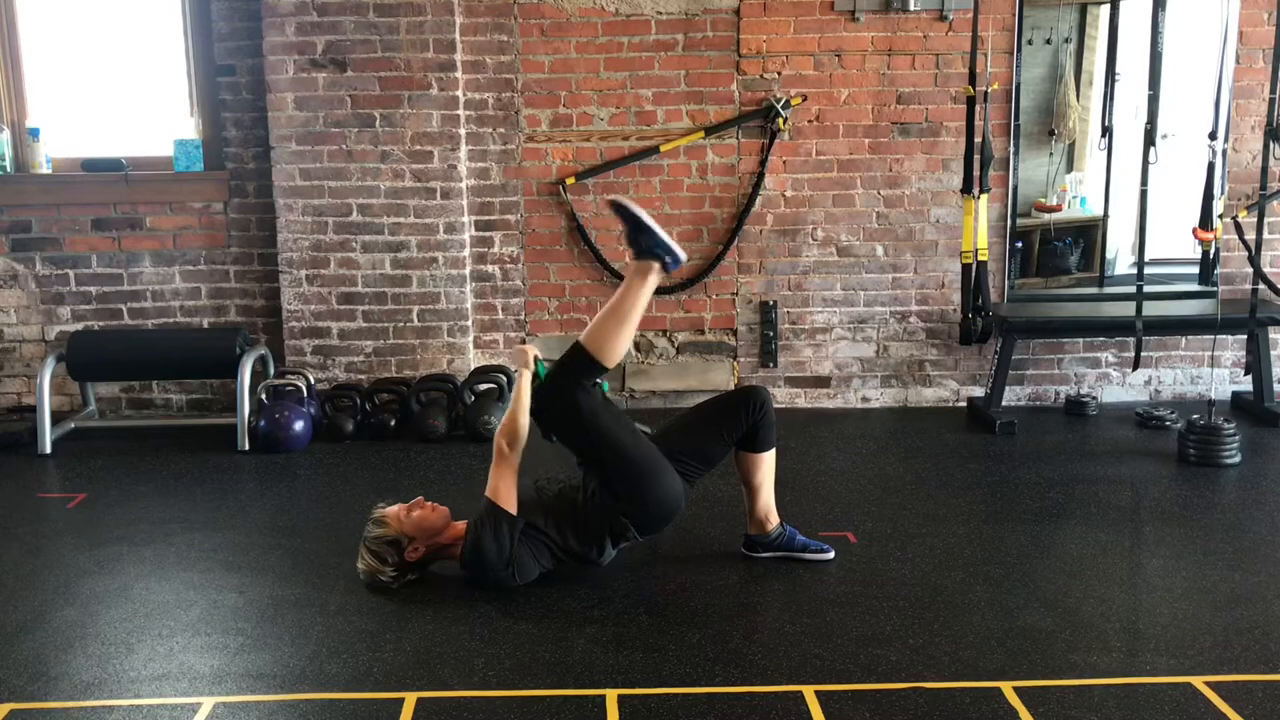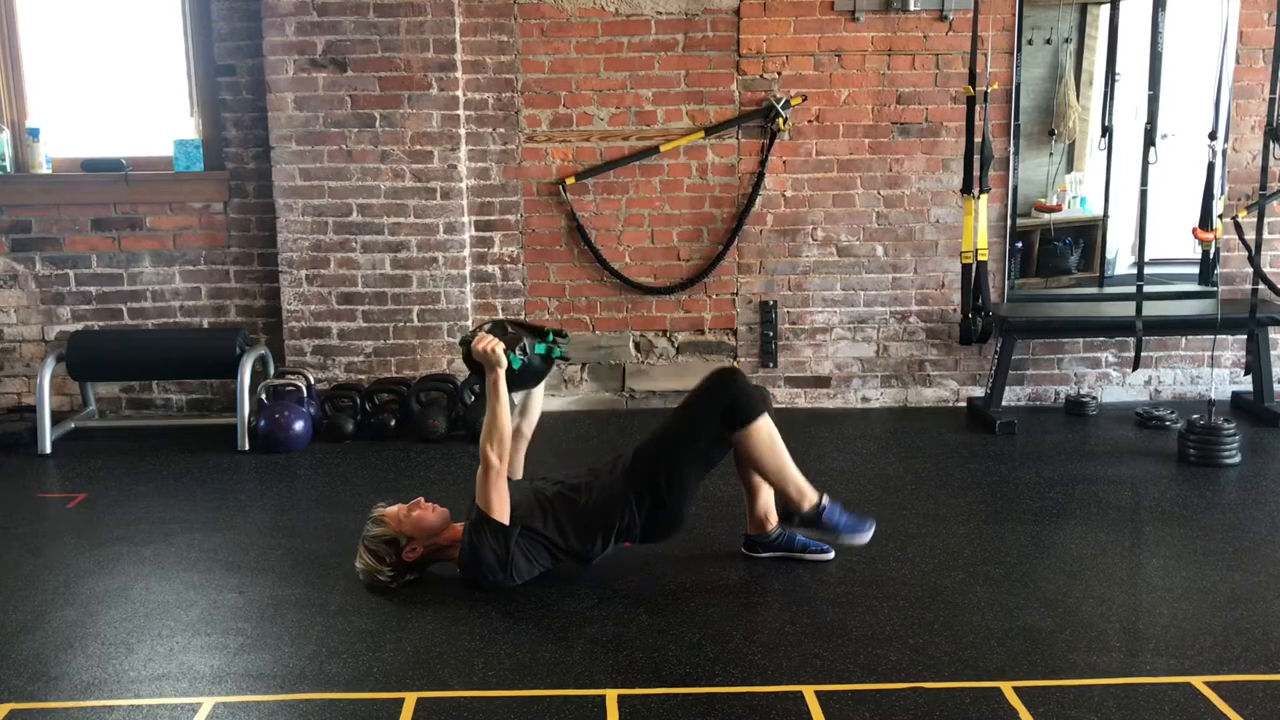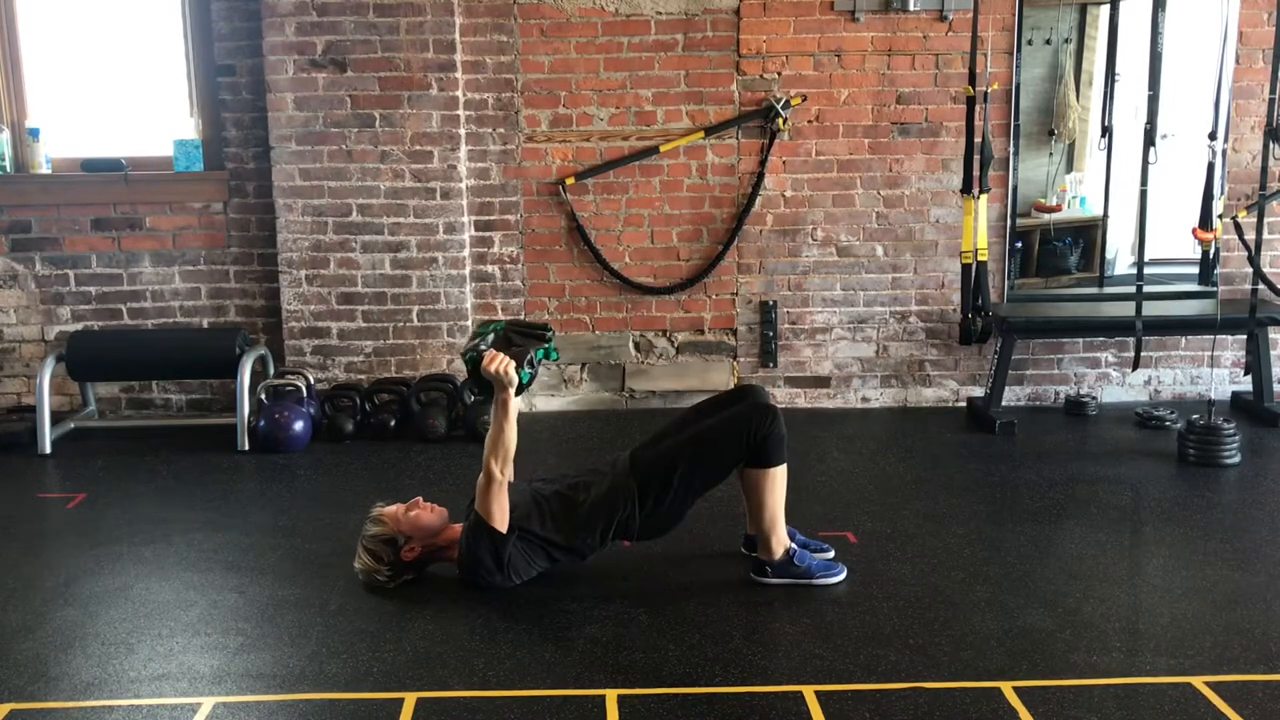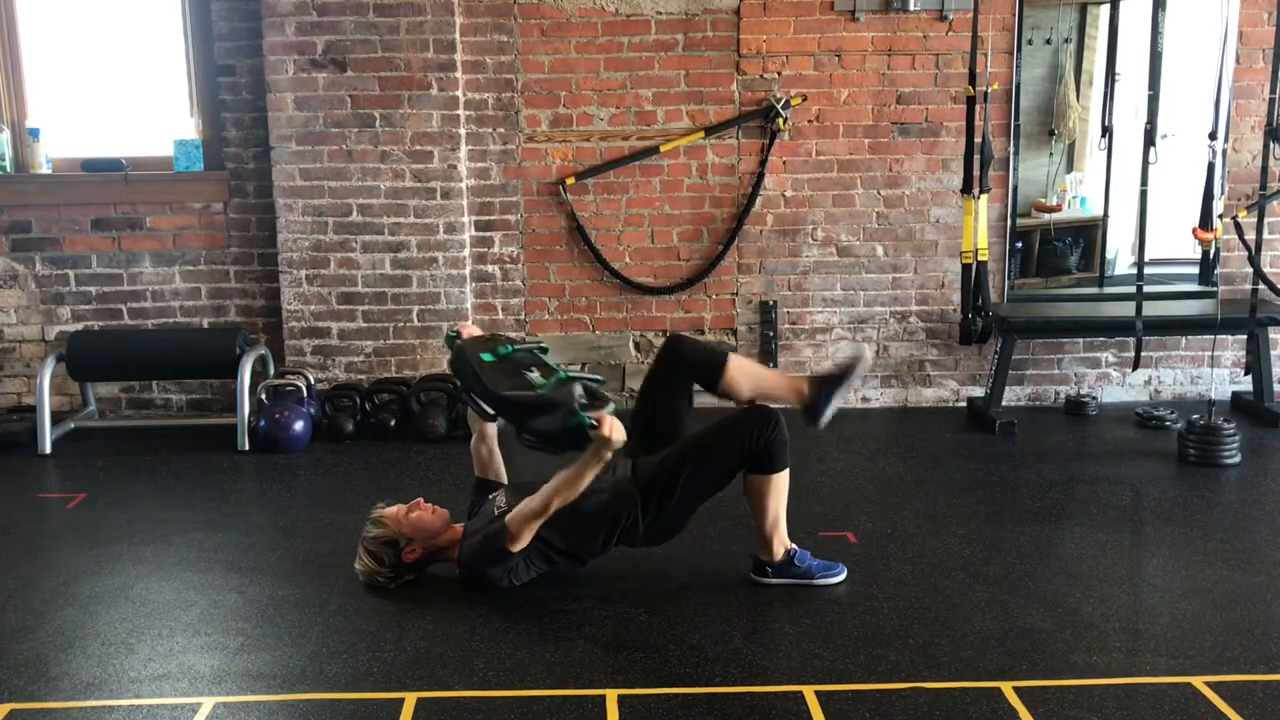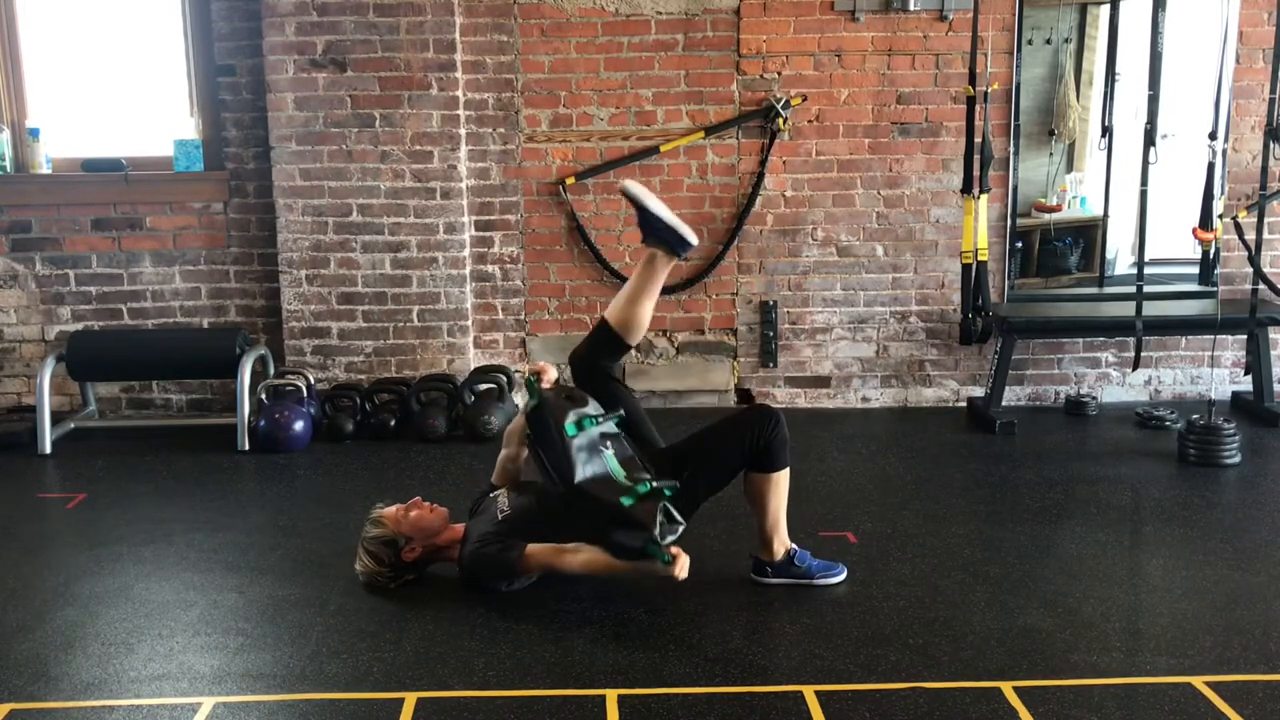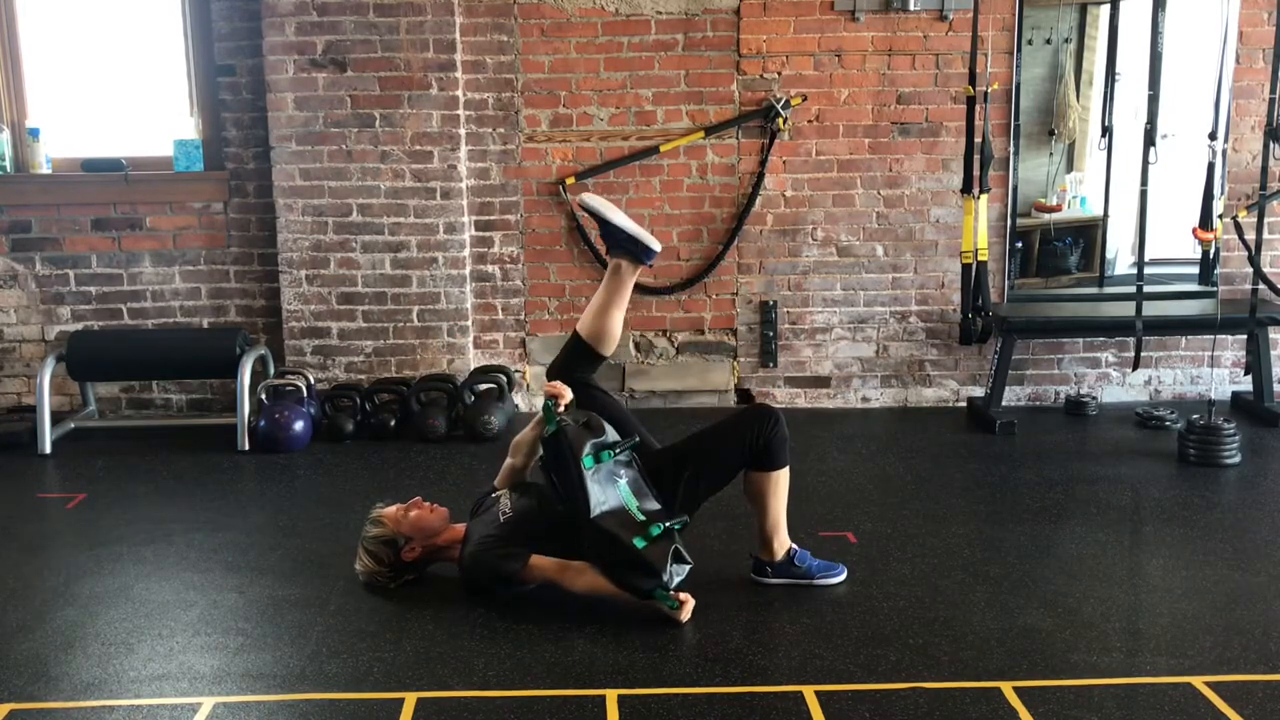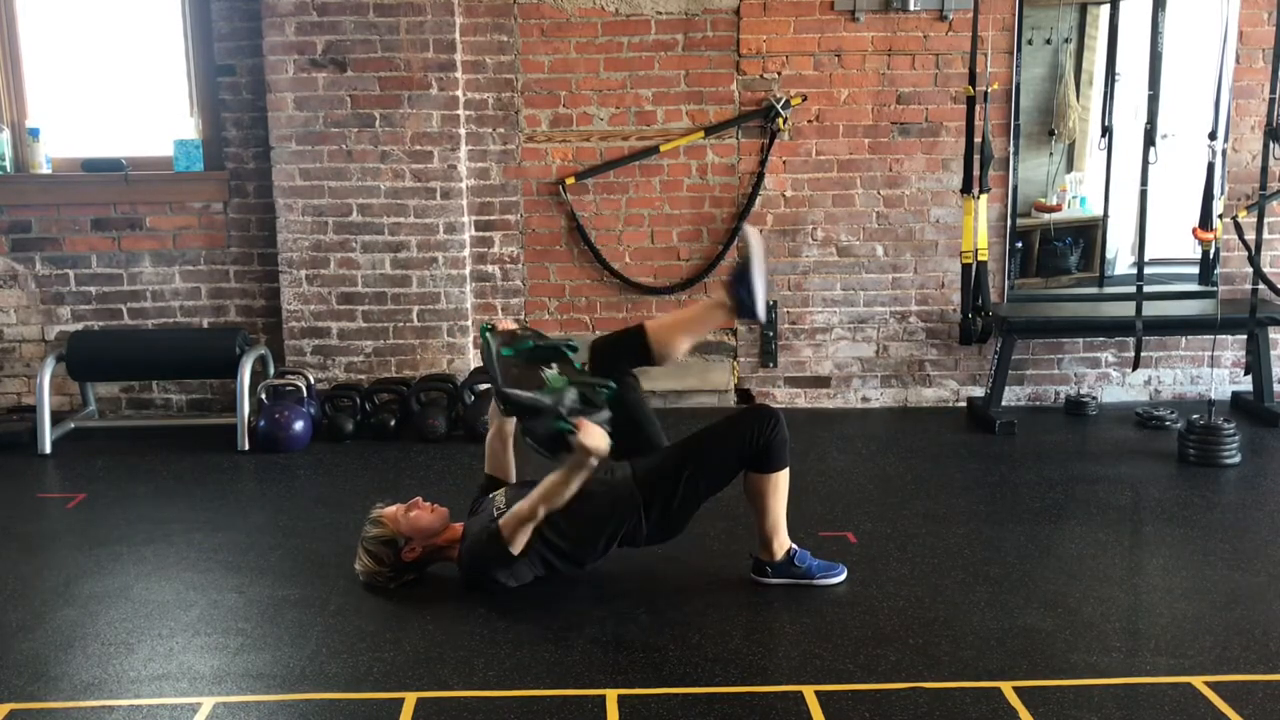
dt=0.7s
person 1, frame 1
left shoulder: (481, 533)
right shoulder: (483, 553)
right elbow: (507, 449)
right wrist: (524, 374)
left hip: (644, 487)
right hip: (644, 498)
left knee: (751, 402)
right knee: (562, 386)
left ankle: (766, 531)
right ankle: (647, 267)
person 1, frame 2
left shoulder: (477, 527)
right shoulder: (482, 558)
left elbow: (517, 442)
right elbow: (492, 461)
right wrist: (495, 374)
left hip: (629, 481)
right hip: (644, 502)
left knee: (738, 397)
right knee: (729, 386)
left ankle: (764, 531)
right ankle: (809, 509)
person 1, frame 3
left shoulder: (476, 523)
right shoulder: (480, 559)
left elbow: (497, 466)
right elbow: (495, 473)
left wrist: (506, 388)
right wrist: (504, 391)
left hip: (628, 472)
right hip: (642, 498)
left knee: (750, 398)
right knee: (762, 422)
left ankle: (764, 530)
right ankle: (775, 556)
person 1, frame 4
left shoulder: (480, 516)
right shoulder: (481, 559)
left elbow: (483, 438)
right elbow: (542, 508)
right wrist: (599, 453)
left hip: (634, 483)
right hip: (648, 506)
left knee: (680, 354)
right knee: (762, 426)
left ankle: (809, 395)
right ankle: (775, 558)
person 1, frame 5
left shoulder: (484, 513)
right shoulder: (482, 557)
left elbow: (511, 450)
right elbow: (564, 558)
right wrist: (655, 565)
left knee: (590, 362)
right knee: (762, 423)
left ankle: (663, 253)
right ankle: (776, 558)
person 1, frame 6
left shoulder: (485, 513)
right shoulder: (482, 559)
left elbow: (518, 459)
right elbow: (567, 575)
left wrist: (549, 411)
right wrist: (658, 597)
right hip: (654, 495)
left knee: (568, 375)
right knee: (763, 423)
left ankle: (625, 261)
right ankle: (776, 559)
person 1, frame 7
left shoulder: (481, 515)
right shoulder: (480, 555)
left elbow: (498, 440)
right elbow: (533, 513)
right wrist: (581, 460)
left hip: (631, 480)
right hip: (650, 503)
left knee: (608, 355)
right knee: (762, 424)
left ankle: (729, 301)
right ankle: (776, 559)
